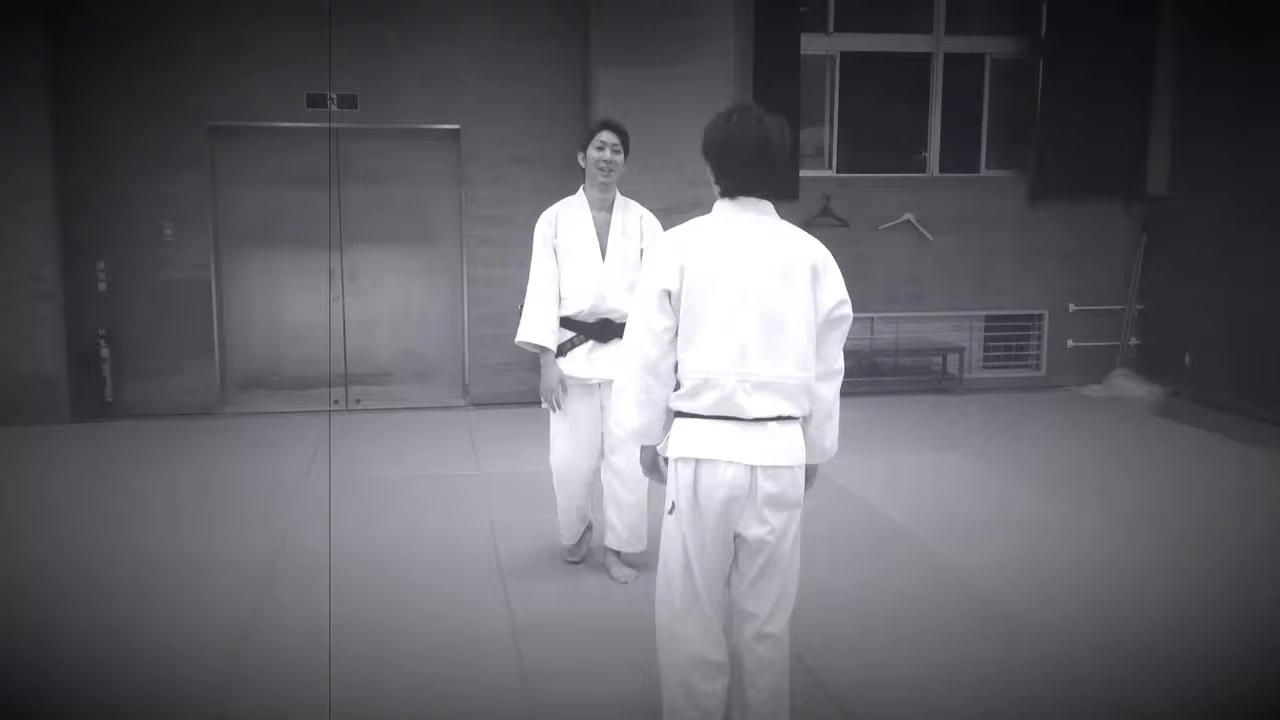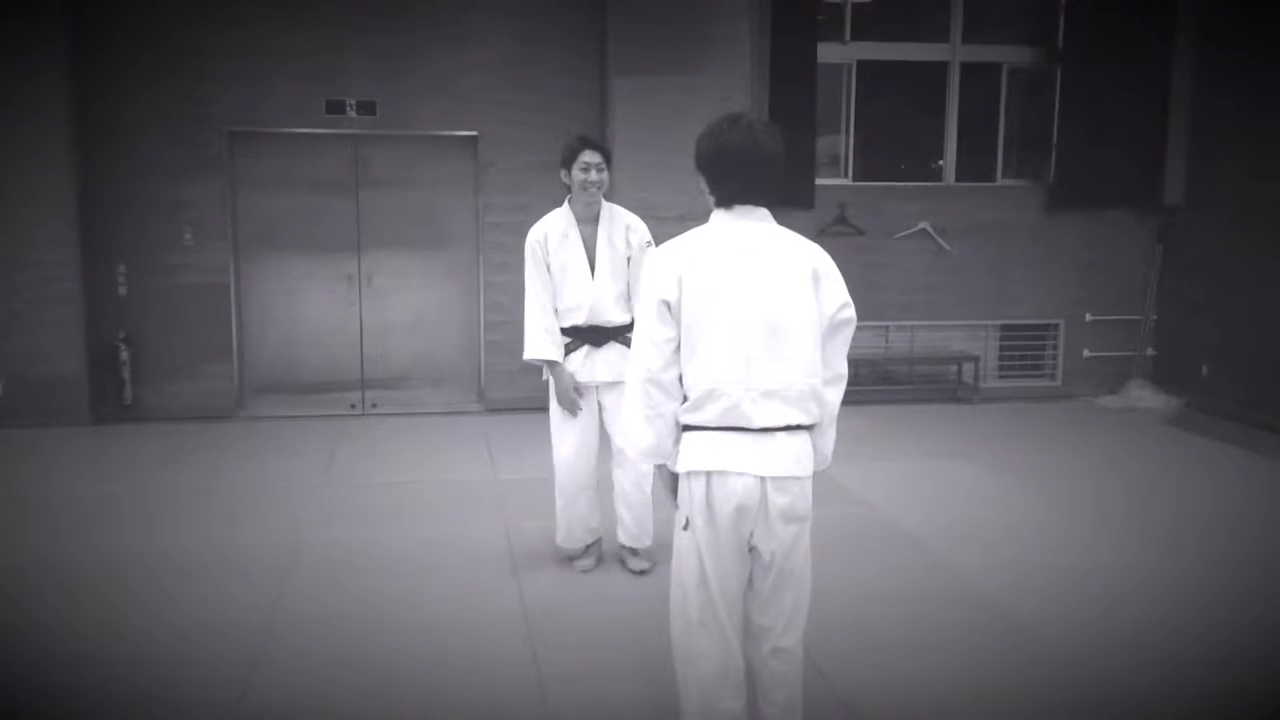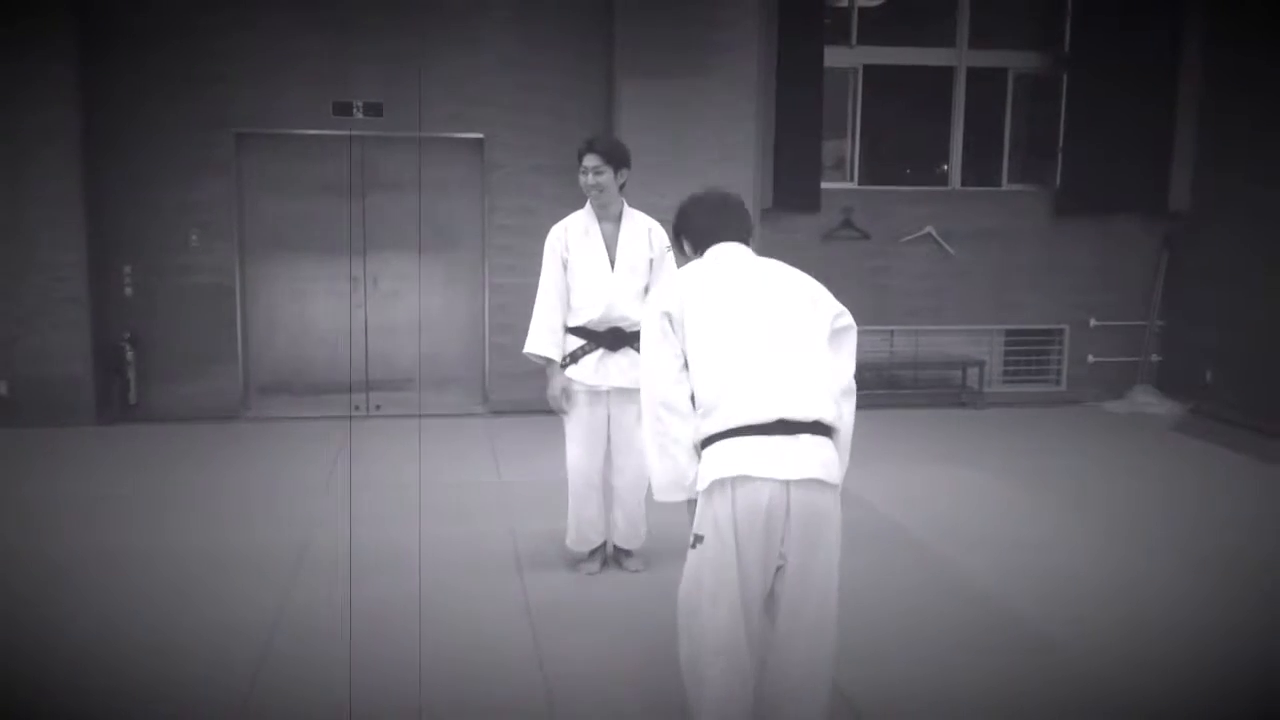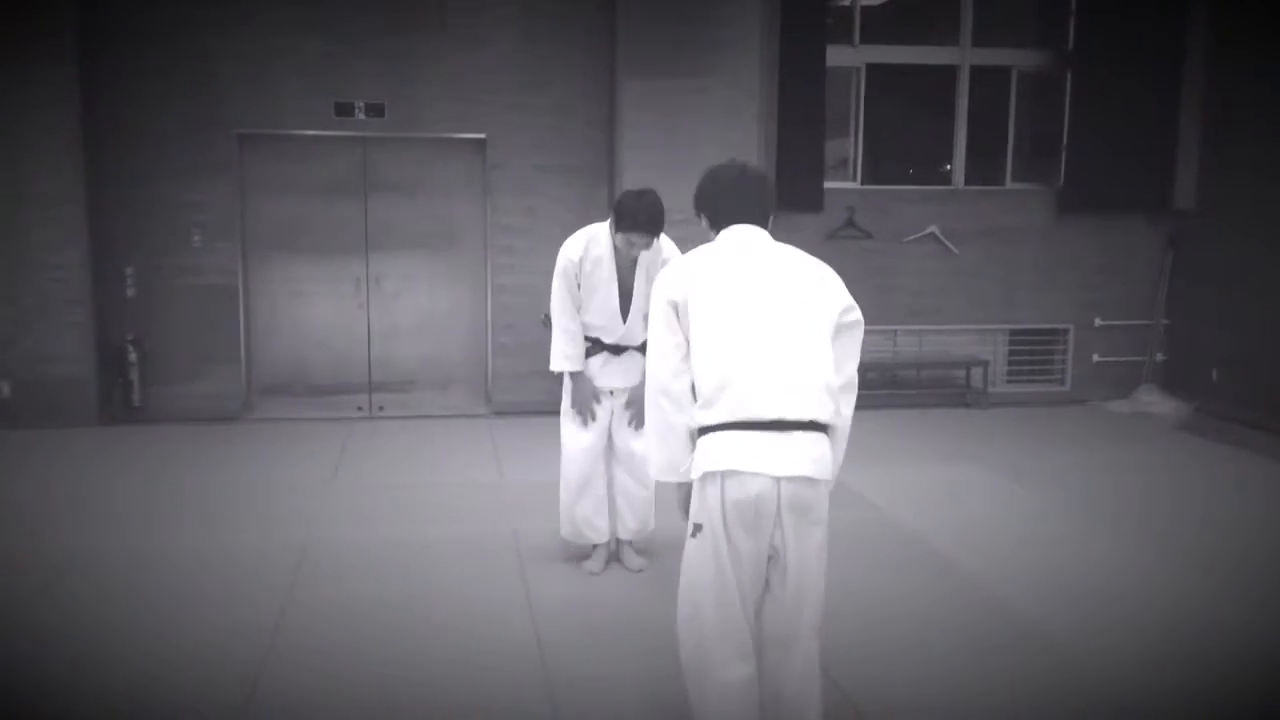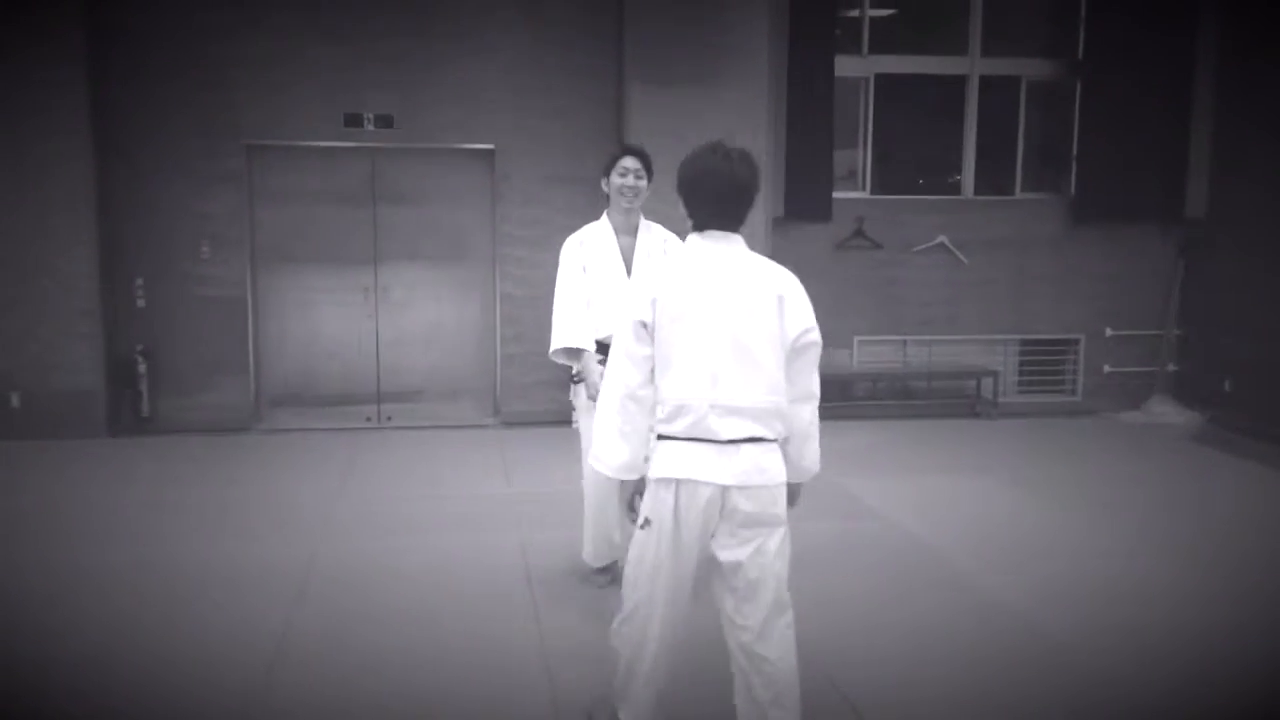
dt=0.7s
person 1, frame 1
left shoulder: (679, 246)
right shoulder: (811, 254)
left elbow: (649, 354)
right elbow: (826, 364)
left wrist: (648, 436)
right wrist: (816, 450)
left hip: (702, 449)
right hip: (780, 451)
left knee: (691, 614)
right knee: (766, 613)
person 1, frame 2
left shoulder: (676, 258)
right shoulder: (812, 260)
left elbow: (654, 370)
right elbow: (832, 370)
left wrist: (668, 456)
left hip: (713, 461)
right hip: (788, 461)
left knee: (708, 626)
right knee: (780, 623)
person 1, frame 3
left shoulder: (675, 290)
right shoulder: (805, 283)
left elbow: (666, 402)
right elbow: (842, 389)
left wrist: (686, 489)
left hip: (737, 467)
right hip: (817, 464)
left knee: (716, 633)
right knee: (805, 631)
person 1, frame 4
left shoulder: (683, 274)
right shoulder: (818, 272)
left elbow: (667, 384)
right elbow: (843, 380)
left wrist: (681, 472)
left hip: (730, 460)
right hip: (807, 458)
left knee: (717, 628)
right knee: (794, 627)
person 1, frame 5
left shoulder: (660, 280)
right shoulder: (782, 284)
left elbow: (631, 384)
right elbow: (801, 389)
left wrist: (628, 468)
right wrist: (798, 468)
left hip: (681, 468)
right hip: (757, 470)
left knee: (647, 606)
right knee: (763, 622)
person 2, frame 1
left shoulder: (643, 222)
right shoulder: (554, 219)
right elbow: (543, 291)
right wrist: (547, 361)
left hip: (627, 352)
right hip: (572, 350)
left knee: (626, 458)
right knee: (571, 460)
left ankle: (617, 549)
right ankle: (578, 530)
person 2, frame 2
left shoulder: (631, 228)
right shoulder: (543, 234)
right elbow: (540, 307)
right wrist: (558, 371)
left hip: (622, 356)
right hip: (571, 358)
left knee: (634, 455)
right knee: (572, 462)
left ankle: (632, 544)
right ankle: (587, 541)
person 2, frame 3
left shoulder: (651, 233)
right shoulder: (564, 233)
right elbow: (551, 302)
right wrist: (553, 370)
left hip: (635, 361)
right hip: (581, 361)
left knee: (632, 464)
right knee: (584, 463)
left ankle: (626, 544)
right ankle: (591, 545)
person 2, frame 4
left shoulder: (667, 256)
right shoulder: (576, 251)
right elbow: (565, 318)
left wrist: (648, 386)
right wrist: (578, 379)
left hip: (637, 365)
right hip: (589, 361)
left knee: (636, 457)
right knee: (581, 457)
left ankle: (627, 538)
right ankle: (598, 540)
person 2, frame 5
left shoulder: (668, 244)
right shoulder: (581, 244)
right elbow: (572, 308)
right wrist: (589, 367)
right hip: (602, 372)
right knee: (603, 475)
right ankle: (606, 559)
